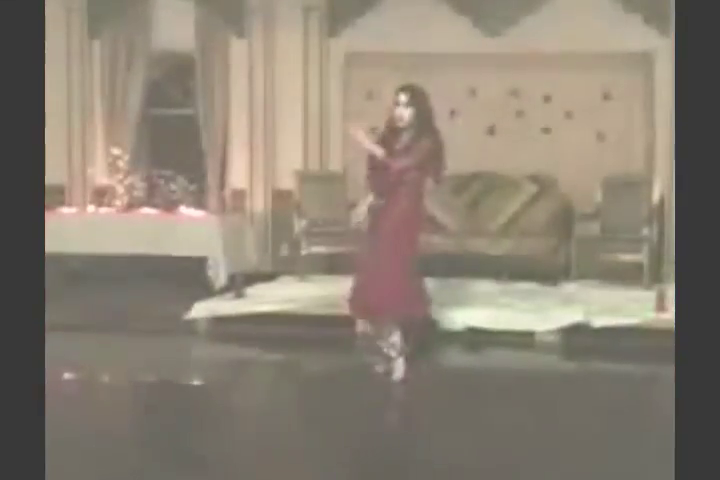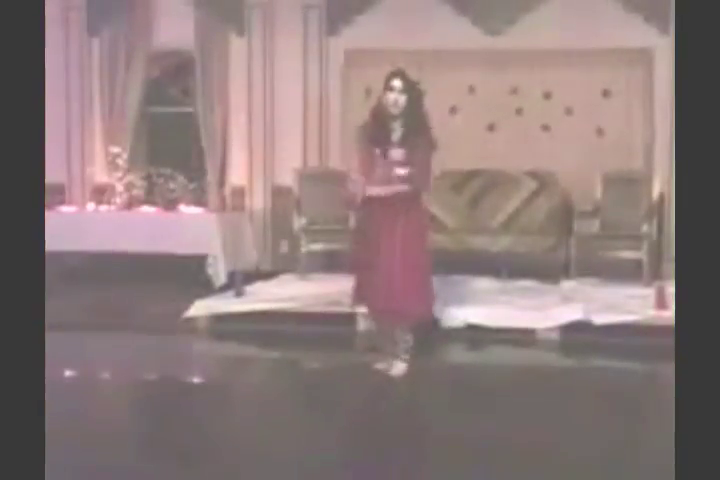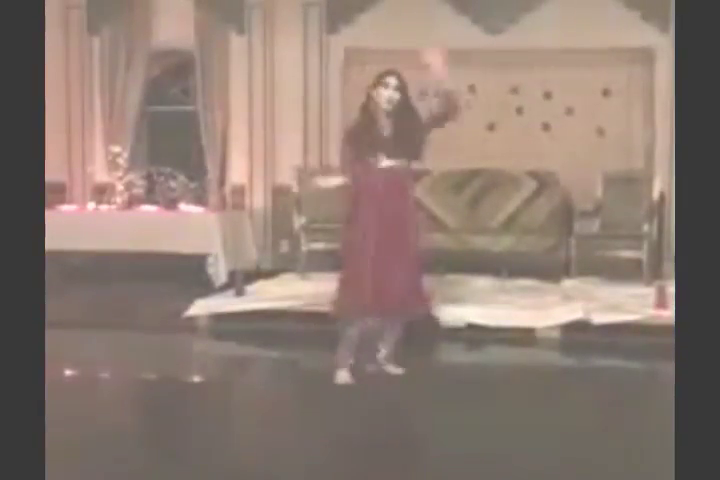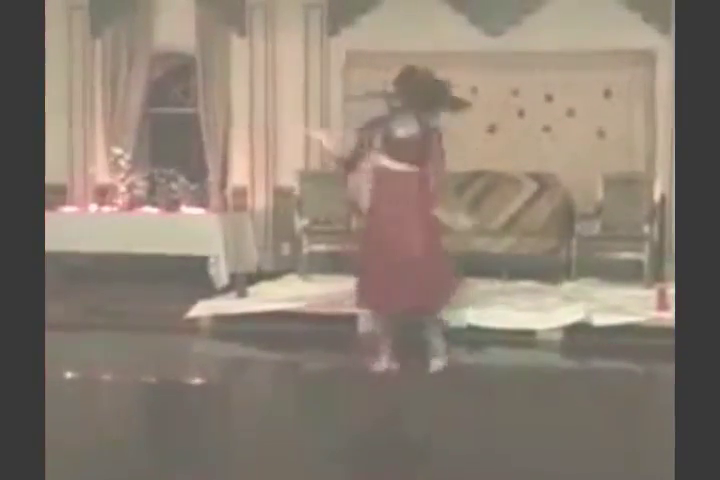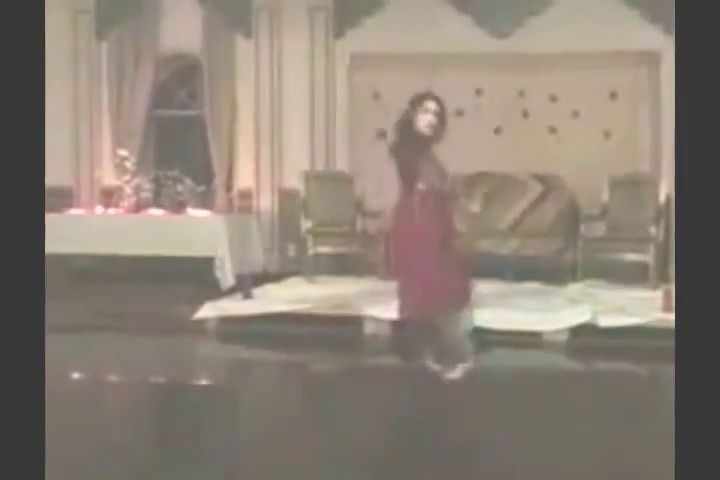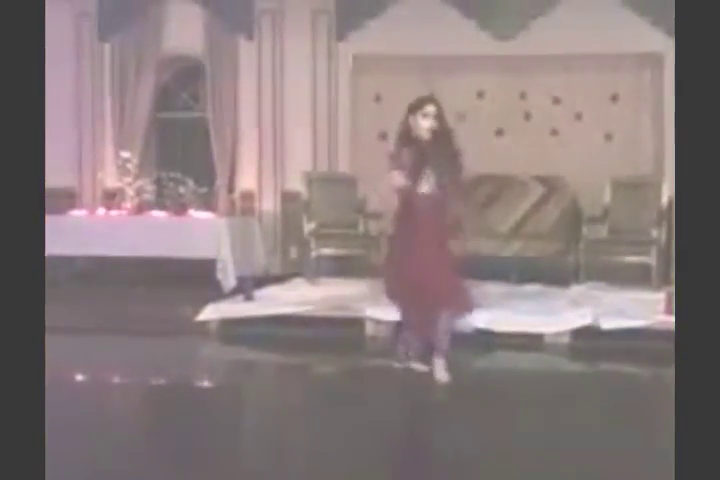
dt=0.7s
person 1, frame 1
left shoulder: (426, 142)
right shoulder: (388, 139)
left elbow: (398, 167)
right elbow: (375, 177)
left wrist: (368, 145)
right wrist: (367, 201)
left hip: (404, 217)
right hip: (382, 216)
left knee: (382, 282)
right knee: (377, 283)
left ankle: (395, 354)
right ankle: (390, 350)
person 1, frame 2
left shoulder: (420, 136)
right shoulder: (369, 130)
left elbow: (421, 180)
right elbow: (367, 172)
left wrist: (387, 188)
right wrist: (392, 167)
left hip: (405, 215)
right hip: (374, 214)
left knee: (401, 284)
right knee: (376, 284)
left ankle: (401, 354)
right ankle: (389, 351)
person 1, frame 3
left shoulder: (409, 128)
right shoulder: (357, 132)
left elbow: (447, 111)
right elbow: (351, 175)
left wrist: (440, 76)
right wrist: (343, 181)
left hip: (400, 217)
right hip: (367, 217)
left knee: (400, 288)
right knee: (361, 289)
left ankle: (385, 353)
right ankle: (343, 362)
person 1, frame 4
left shoulder: (428, 132)
right shoulder: (376, 127)
left elbow: (436, 173)
right elbow: (350, 164)
left wrist: (439, 205)
left hip: (414, 213)
right hip: (381, 211)
left knee: (419, 283)
right knee: (381, 283)
left ankle: (437, 351)
right ankle: (384, 354)
person 1, frame 5
left shoulder: (418, 148)
right shoulder: (413, 148)
right elbow: (440, 186)
left hip: (429, 225)
right hip: (416, 226)
left knee: (441, 289)
right knee: (435, 290)
left ankle: (432, 353)
person 1, frame 6
left shoulder: (436, 154)
right shoulder: (407, 152)
left elbow: (448, 192)
right elbow: (401, 181)
right wrist: (400, 183)
left hip: (432, 233)
right hip: (414, 235)
left knee: (421, 299)
right knee: (444, 295)
left ankle: (408, 353)
right ankle: (437, 356)
